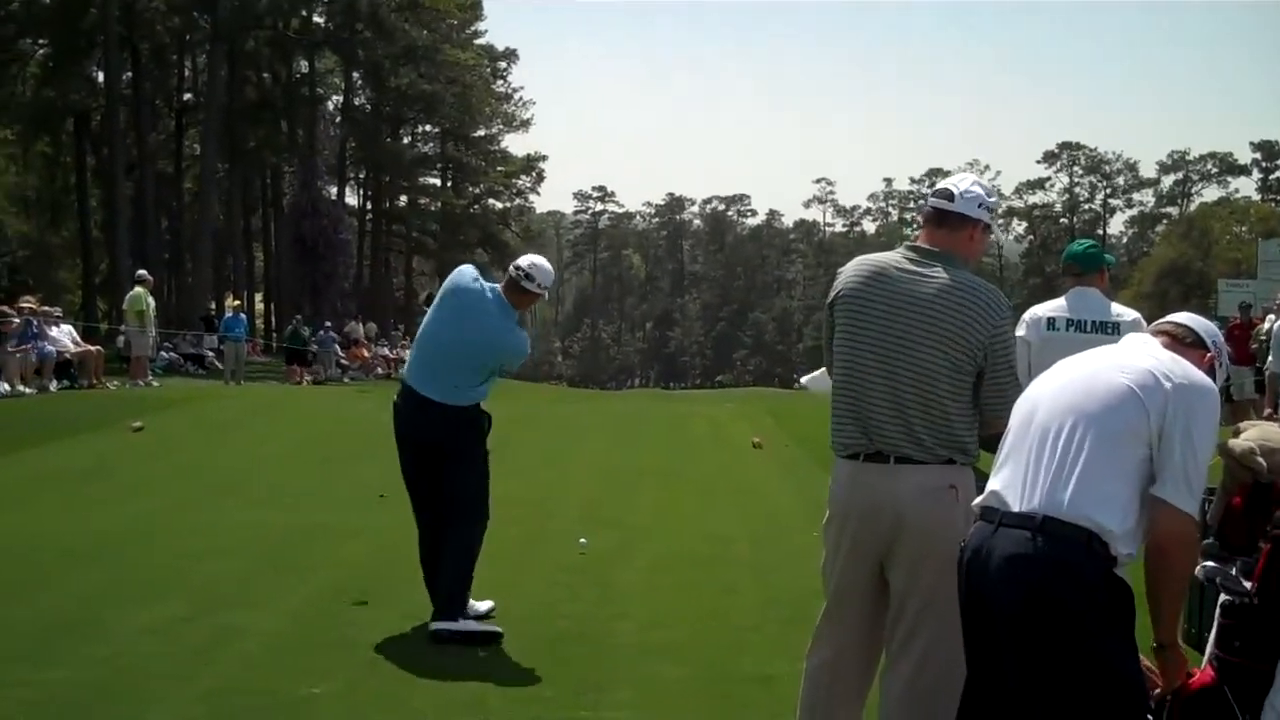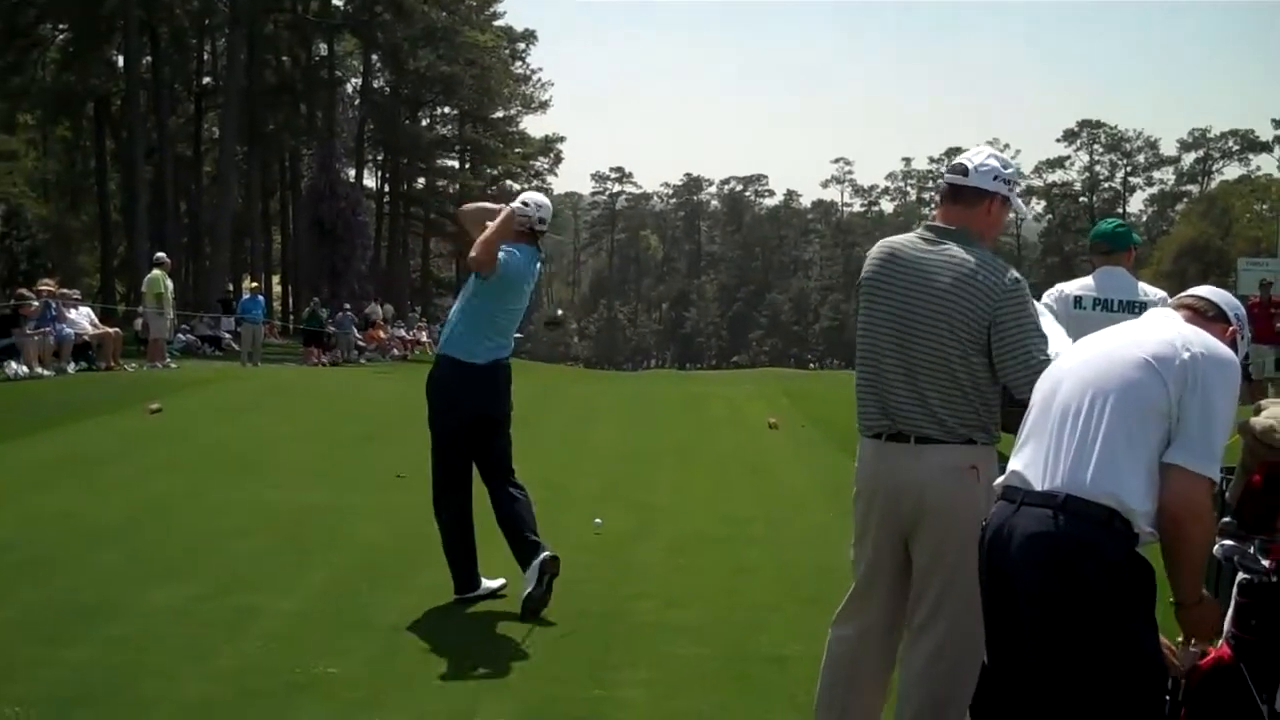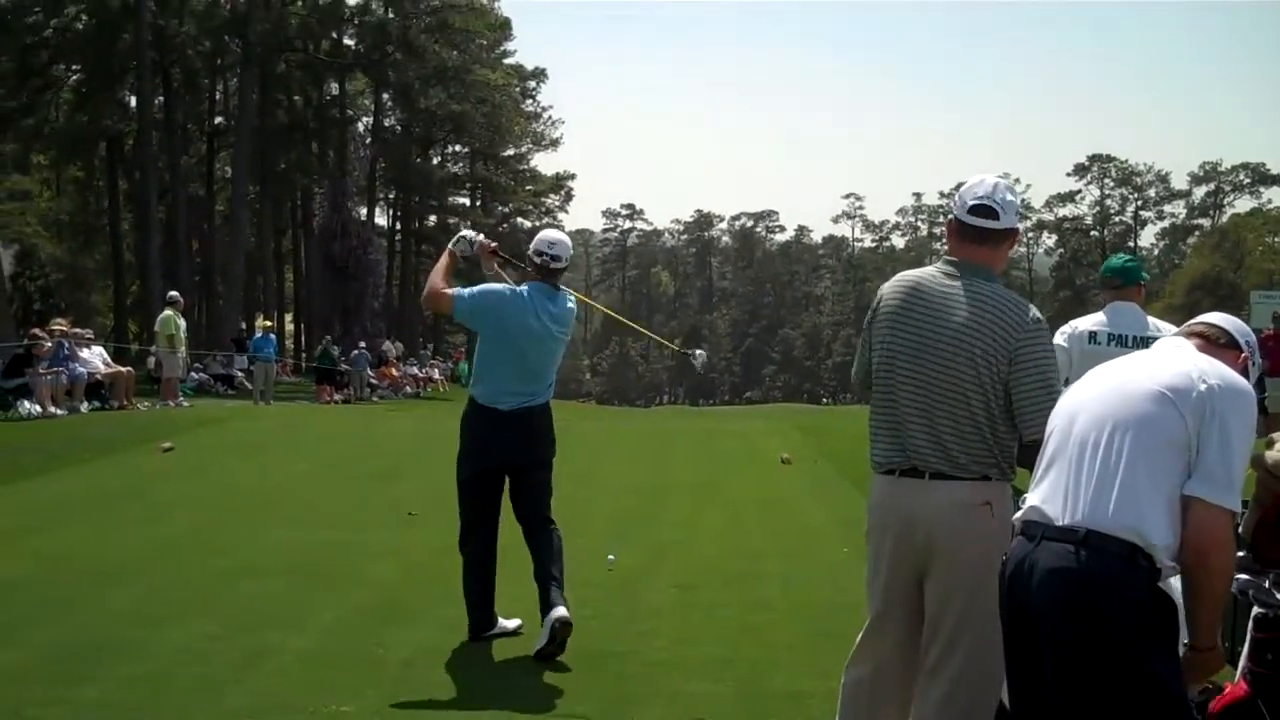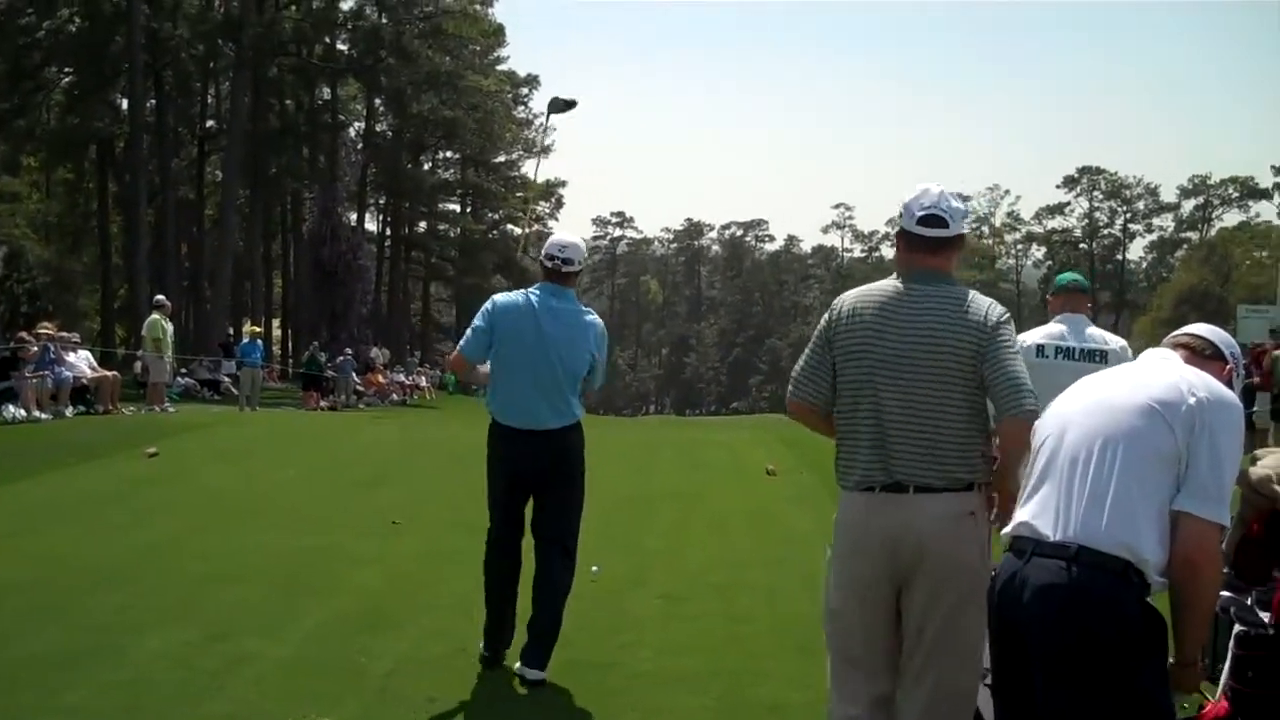
dt=0.5s
person 1, frame 1
left shoulder: (854, 275)
right shoulder: (986, 304)
right elbow: (999, 419)
left hip: (855, 481)
right hip: (936, 490)
left knee: (841, 635)
right knee: (926, 650)
person 1, frame 2
left shoulder: (880, 259)
right shoulder: (999, 282)
right elbow: (1033, 391)
left hip: (879, 460)
right hip: (957, 469)
left knee: (866, 613)
right knee: (946, 628)
person 1, frame 3
left shoulder: (895, 292)
right shoulder: (1019, 319)
left elbow: (864, 383)
right elbow: (1044, 435)
left hip: (892, 495)
right hip: (972, 506)
left knee: (879, 649)
right knee: (961, 665)
person 1, frame 4
left shoulder: (849, 308)
right shoulder: (985, 316)
left elbow: (802, 406)
right elbow: (1020, 418)
right wrist: (1005, 486)
left hip: (864, 513)
right hip: (951, 516)
person 2, frame 1
left shoulder: (463, 280)
right shoulder: (515, 342)
left hip: (411, 410)
right hip: (457, 423)
left knee: (431, 513)
right knee: (467, 516)
left ankle: (450, 601)
right ankle: (450, 612)
person 2, frame 2
left shoulder: (511, 259)
right shoulder: (526, 258)
left elbow: (478, 259)
right elbow: (466, 215)
left wrist: (505, 215)
right wrist: (502, 213)
left hip: (456, 378)
right hip: (493, 379)
left knee: (452, 486)
right knee: (501, 476)
left ankle: (467, 580)
right ankle: (534, 554)
person 2, frame 3
left shoulder: (501, 300)
right shoulder: (566, 309)
left elbow: (433, 297)
left wrist: (455, 249)
right wrist: (491, 265)
left hip: (486, 424)
right hip: (535, 425)
left knee: (479, 527)
right knee: (539, 520)
left ankle: (482, 619)
right ankle: (555, 605)
person 2, frame 4
left shoulder: (500, 307)
right shoulder: (592, 325)
left elbow: (458, 364)
left wrist: (485, 372)
left hip: (508, 442)
right hip: (563, 446)
left knee: (503, 542)
right knee: (556, 552)
left ankle: (496, 639)
right ankle: (535, 658)
person 3, frame 1
left shoulder: (1071, 366)
right shoulder: (1191, 384)
right elbow: (1171, 534)
right wrist: (1166, 642)
left hip: (983, 551)
right hip: (1062, 570)
person 3, frame 2
left shoulder: (1092, 342)
right shoulder: (1210, 356)
right elbow: (1184, 504)
right wrist: (1192, 601)
left hip: (1004, 529)
right hip: (1084, 548)
person 3, frame 3
left shoulder: (1101, 373)
right shoulder: (1226, 385)
right elbow: (1206, 537)
right wrist: (1204, 644)
left hip: (1024, 565)
right hip: (1106, 583)
person 3, frame 4
left shoulder: (1084, 386)
right shoulder: (1213, 399)
right elbow: (1195, 551)
right wrist: (1187, 660)
left hip: (1013, 581)
right hip: (1096, 599)
